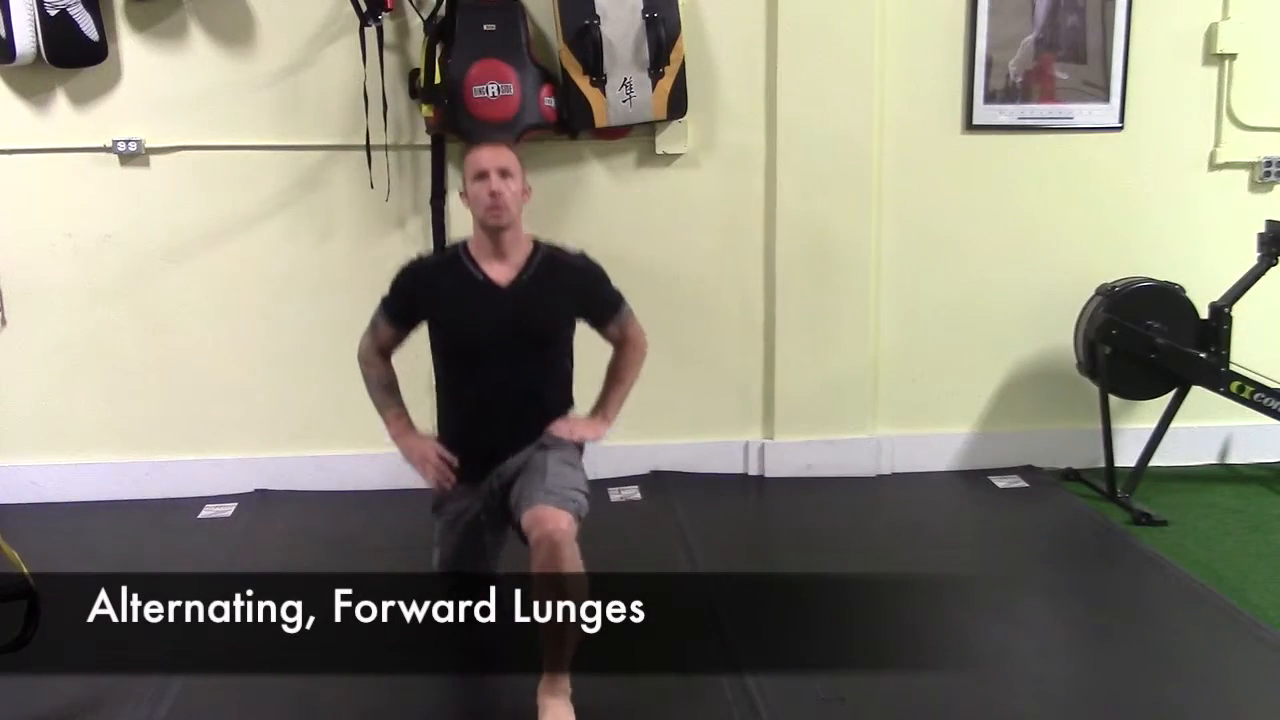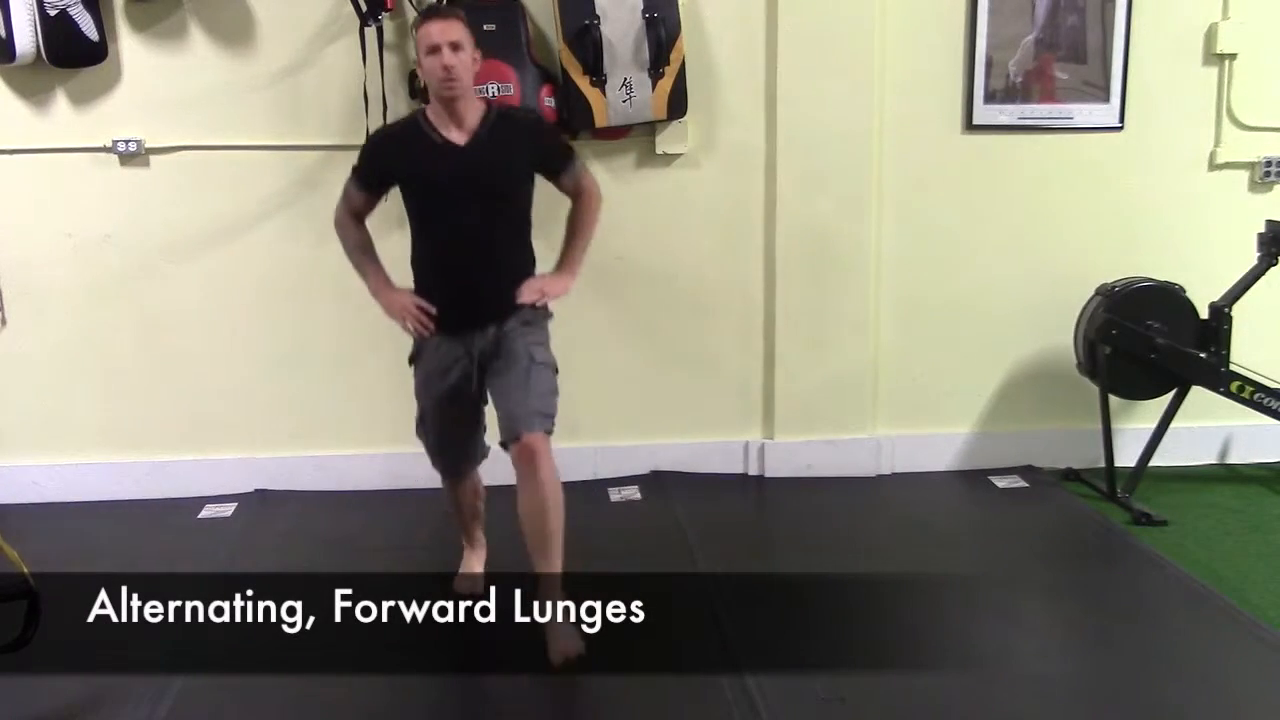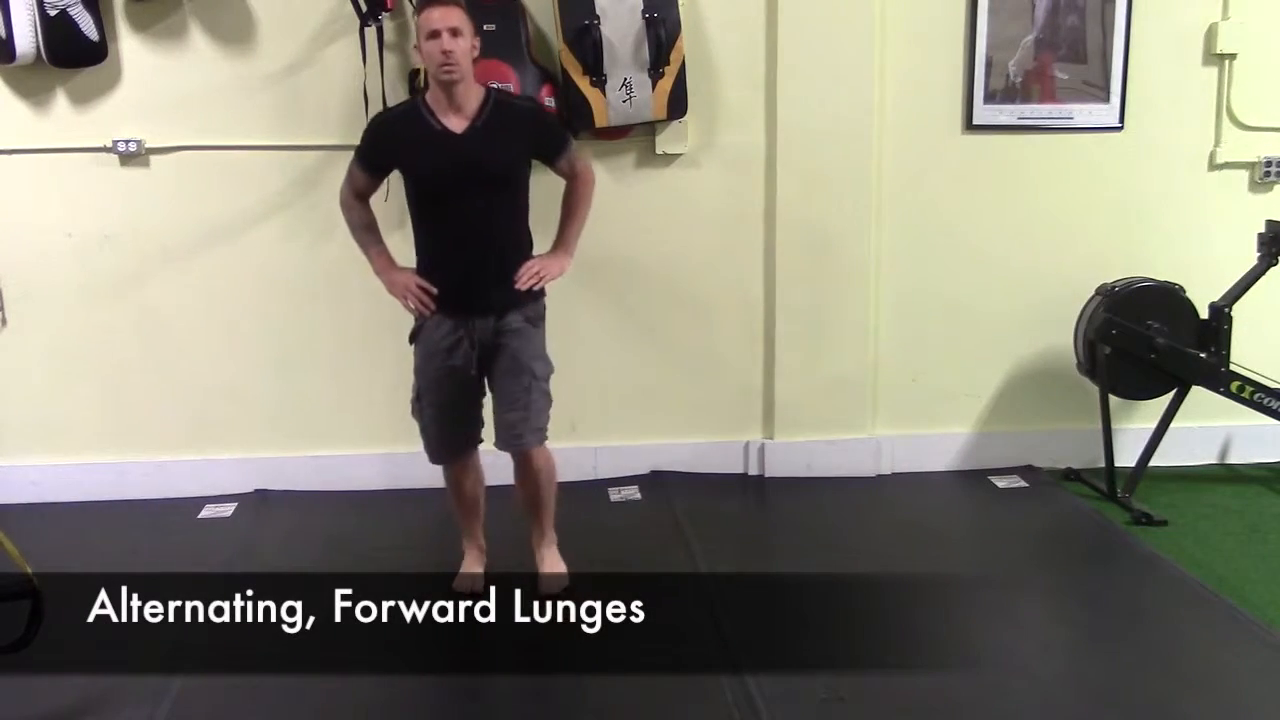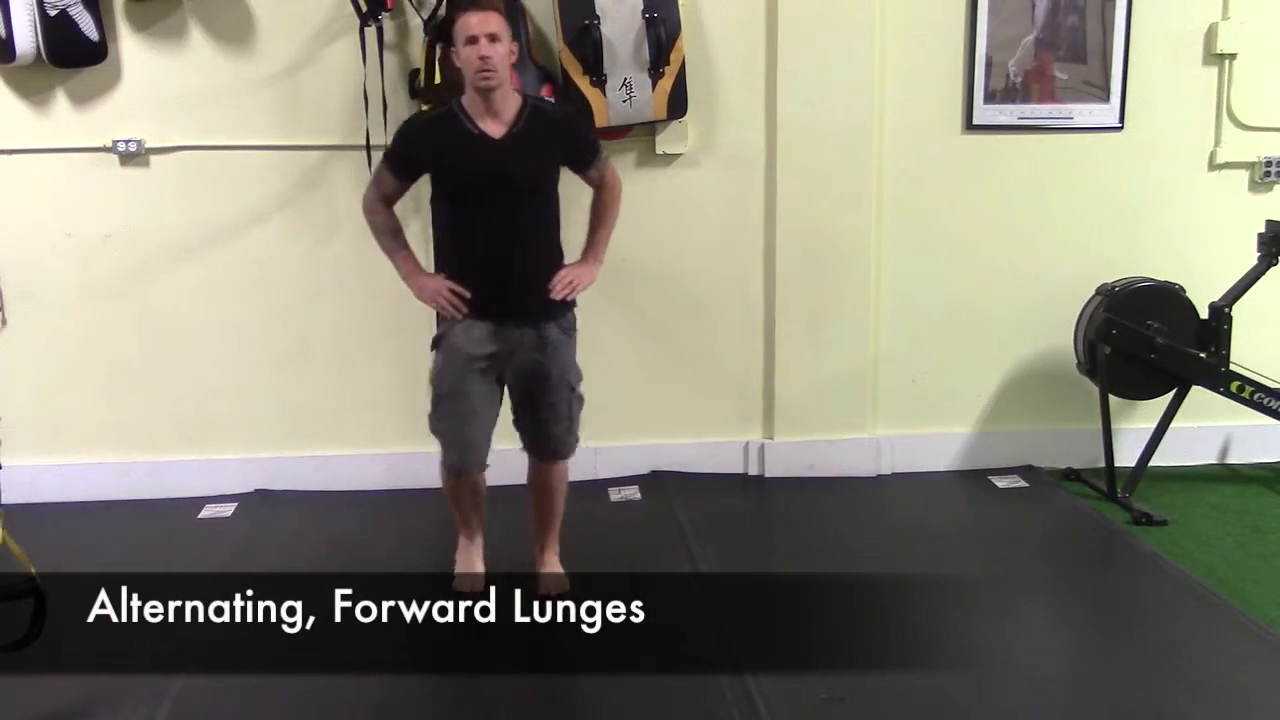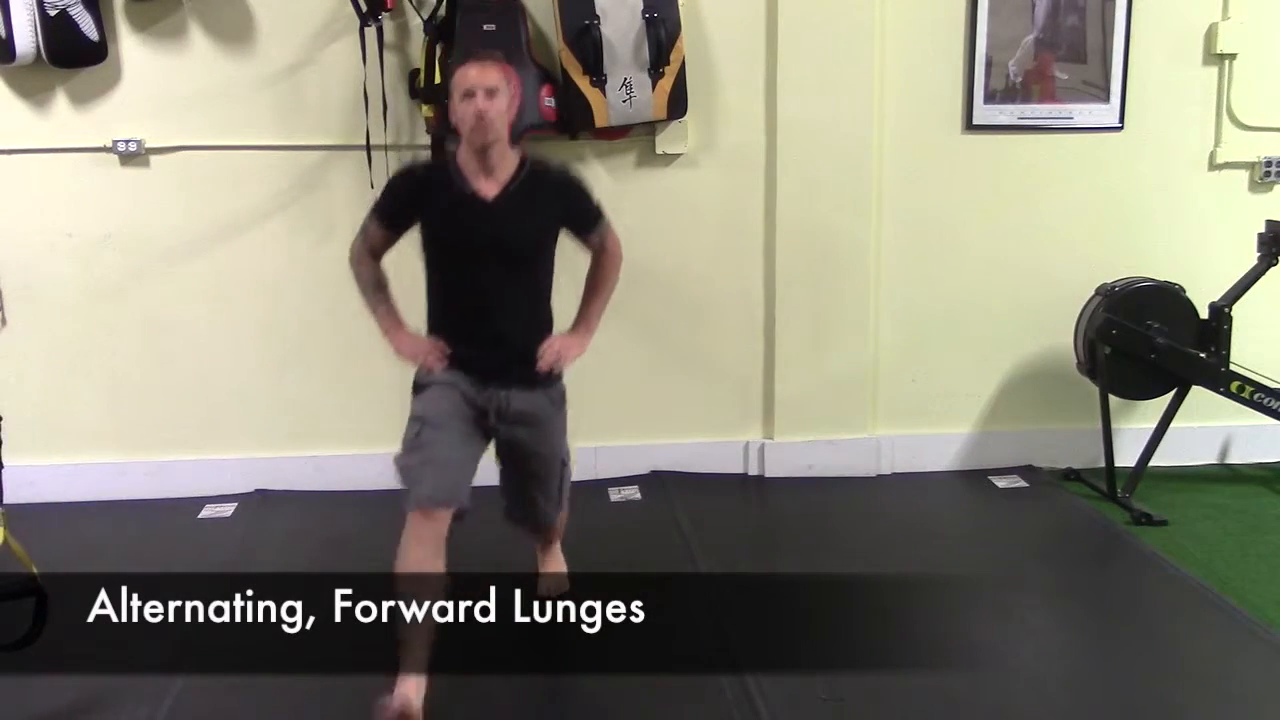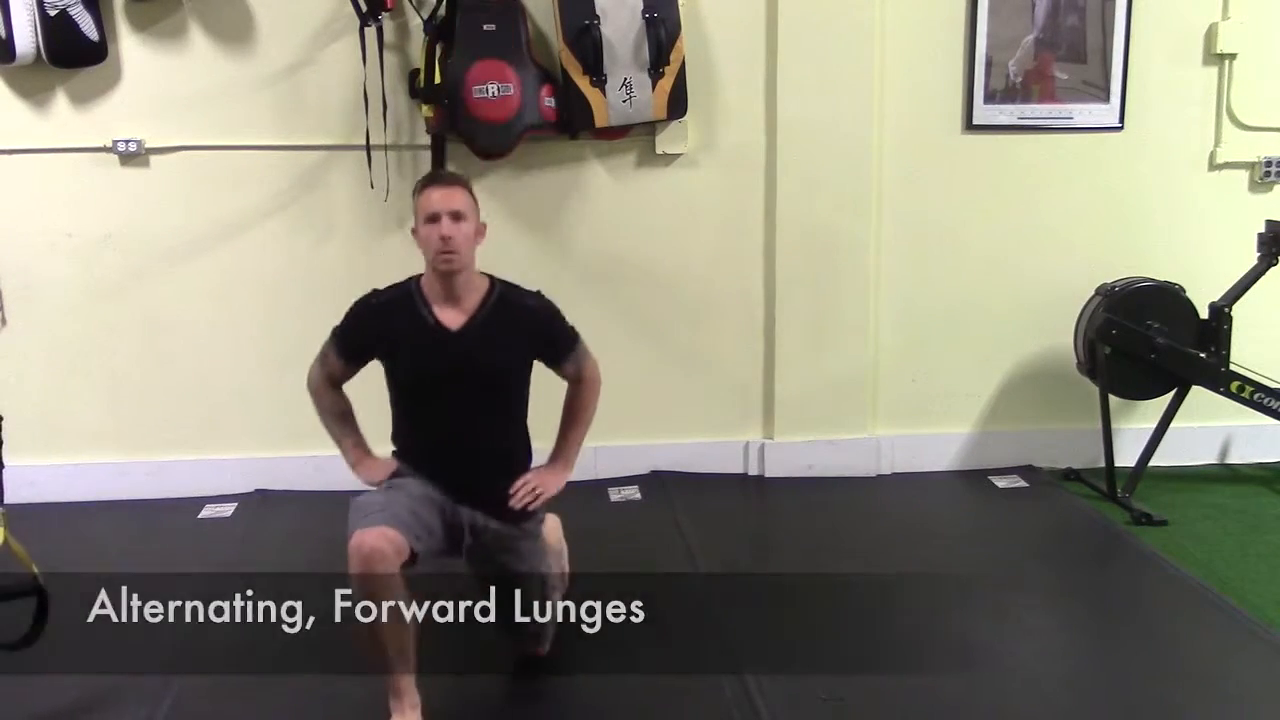
dt=0.4s
person 1, frame 1
left shoulder: (572, 273)
right shoulder: (427, 278)
left elbow: (631, 340)
right elbow: (373, 352)
left wrist: (600, 418)
right wrist: (407, 437)
left hip: (543, 448)
right hip: (464, 466)
left knee: (553, 532)
person 1, frame 2
left shoulder: (524, 130)
right shoulder: (394, 144)
left elbow: (586, 193)
right elbow: (348, 215)
left wrist: (564, 274)
right wrist: (384, 291)
left hip: (515, 321)
right hip: (442, 331)
left knee: (531, 444)
right knee: (455, 464)
left ankle: (553, 598)
right ankle: (474, 546)
person 1, frame 3
left shoulder: (522, 117)
right shoulder: (394, 129)
left elbow: (580, 175)
right elbow: (353, 196)
left wrist: (562, 253)
right wrist: (386, 268)
left hip: (515, 308)
right hip: (442, 313)
left knee: (526, 442)
right knee: (454, 448)
left ankle: (547, 546)
right ankle: (474, 551)
person 1, frame 4
left shoulder: (556, 124)
right shoulder: (428, 132)
left elbow: (608, 184)
right elbow: (377, 201)
left wrist: (591, 262)
right wrist: (414, 275)
left hip: (546, 318)
right hip: (468, 321)
left knee: (550, 451)
right knee: (461, 457)
left ankle: (548, 554)
right ankle: (470, 541)
person 1, frame 5
left shoulder: (552, 186)
right shoulder: (421, 183)
left elbow: (607, 249)
right elbow: (364, 252)
left wrist: (582, 332)
right wrist: (396, 331)
left hip: (531, 380)
right hip: (452, 376)
left knee: (543, 514)
right knee: (427, 509)
left ankle: (550, 552)
person 1, frame 6
left shoulder: (526, 313)
right shoulder: (382, 313)
left elbow: (586, 376)
right elbow: (322, 379)
left wrist: (560, 467)
right wrist: (360, 457)
left hip: (504, 499)
right hip: (421, 483)
left knee: (534, 644)
right knee: (369, 547)
left ankle: (547, 538)
